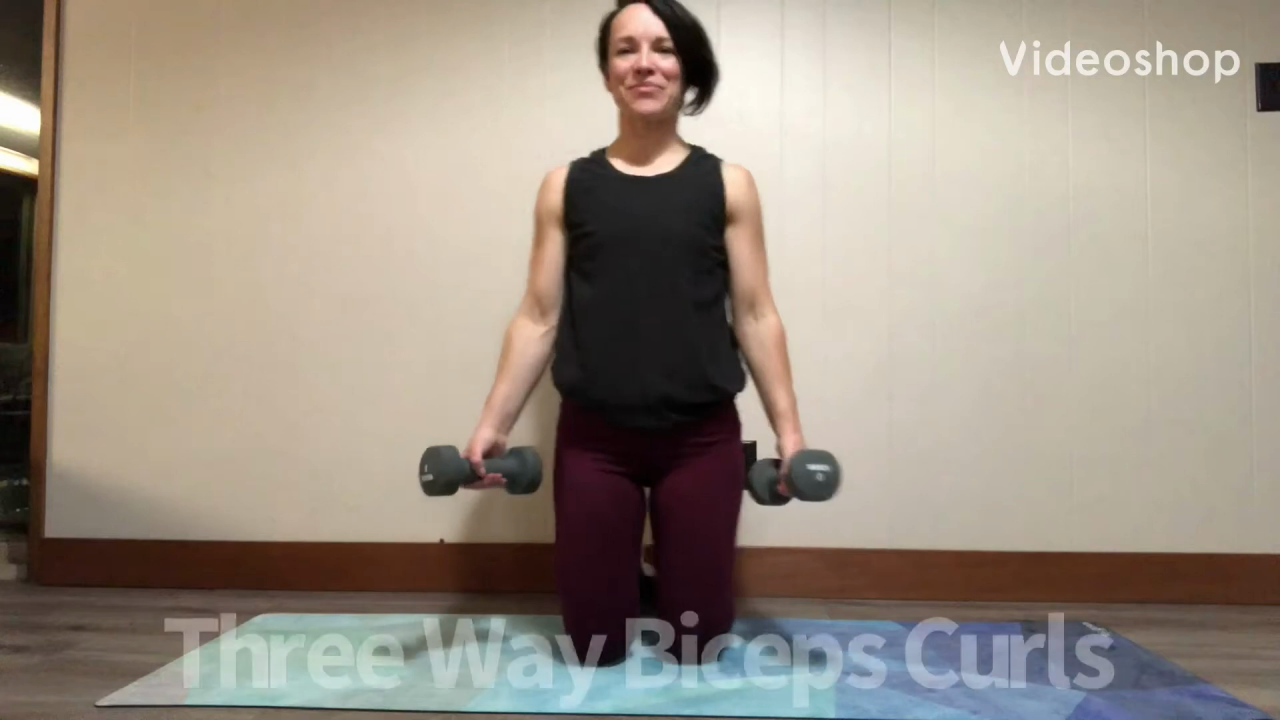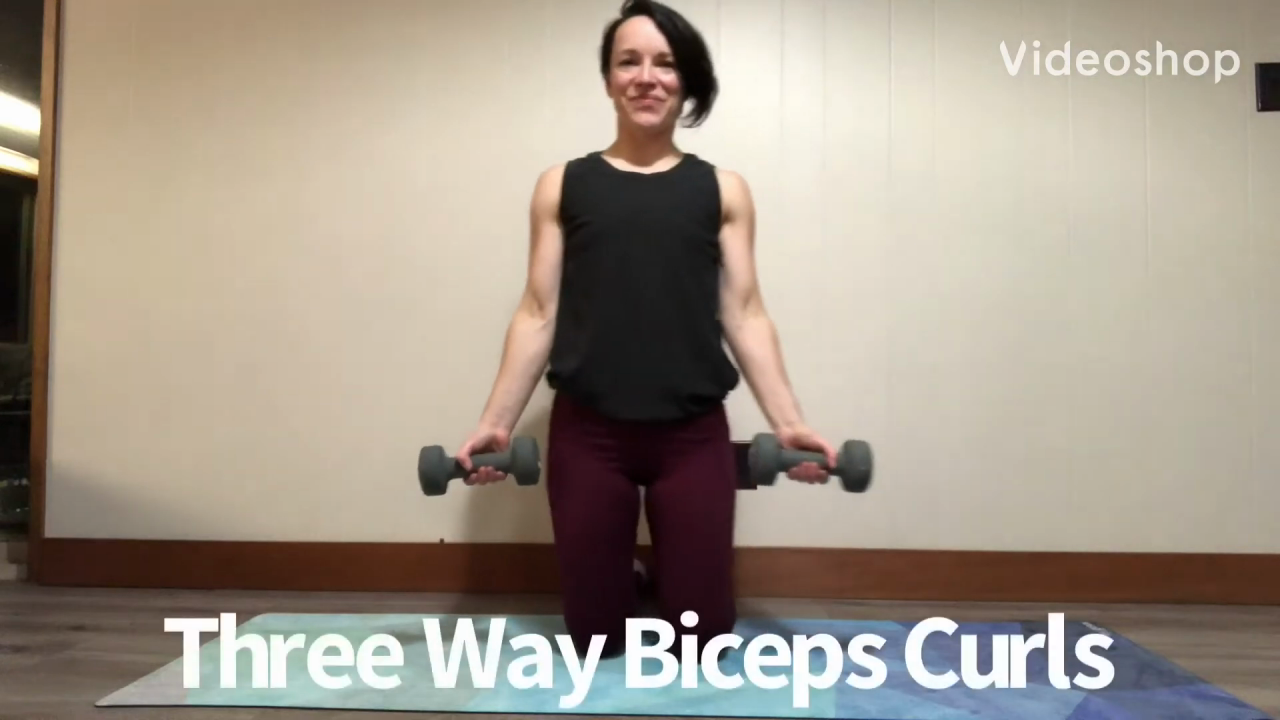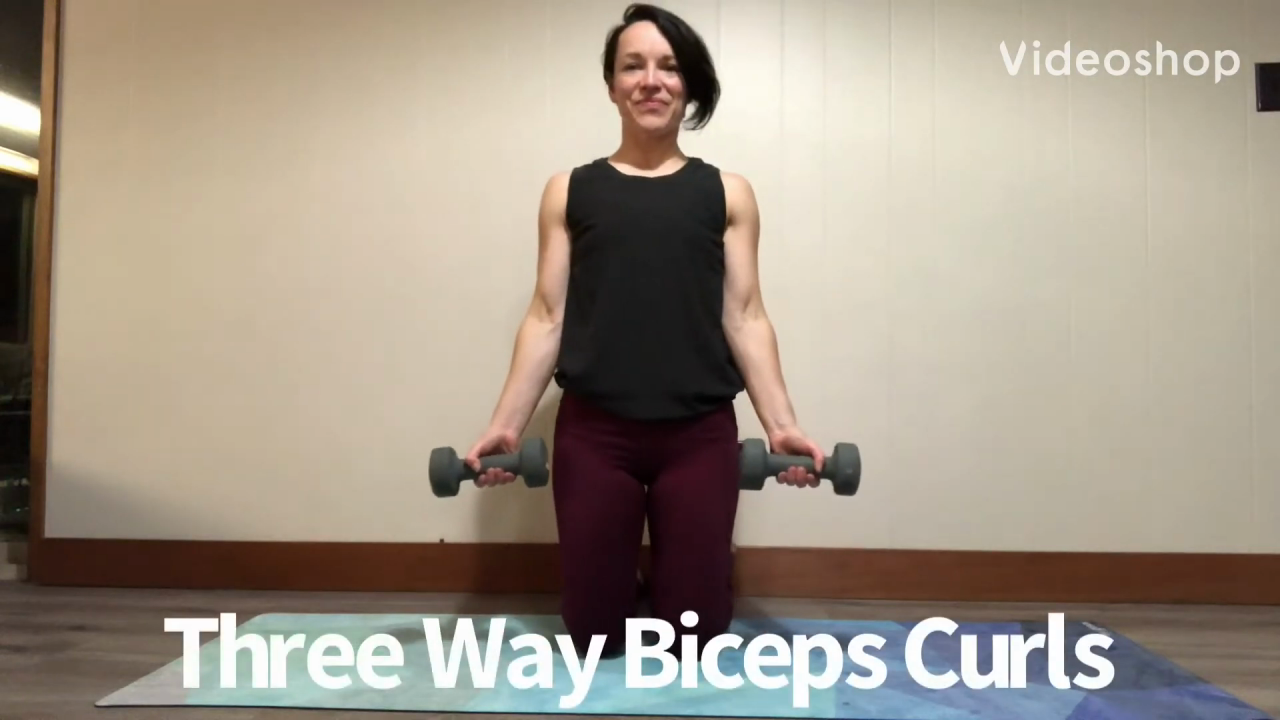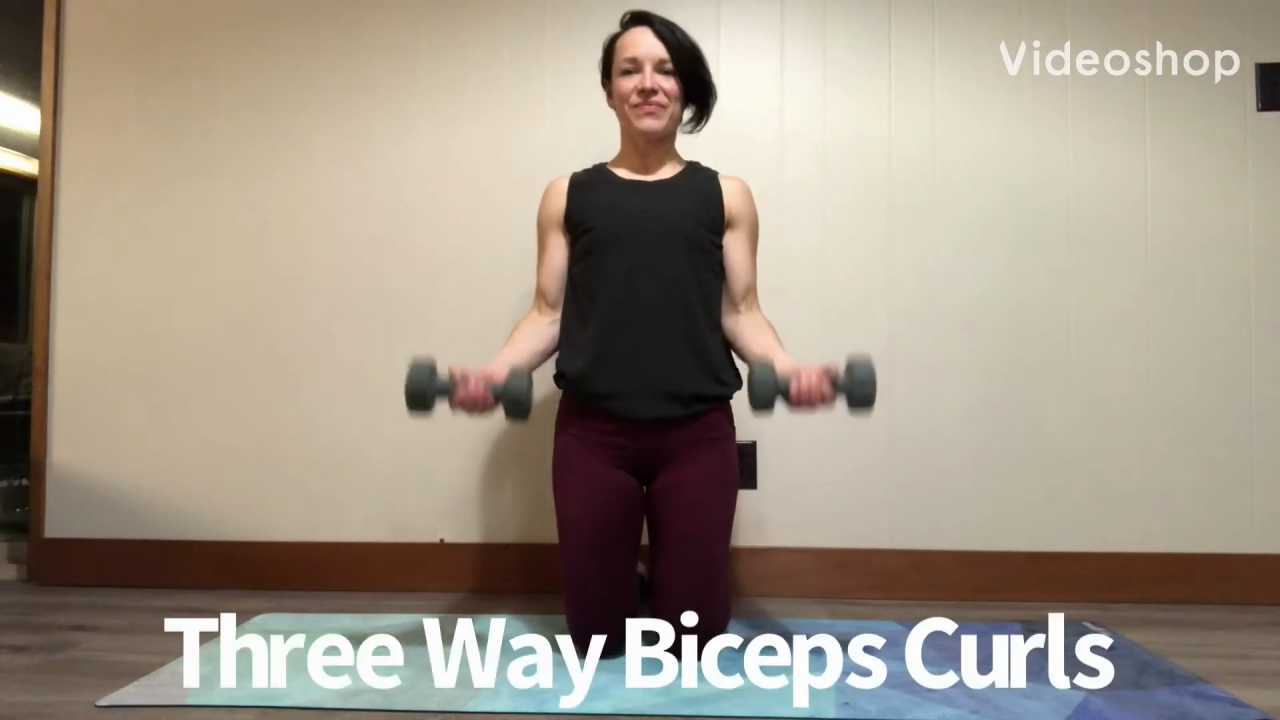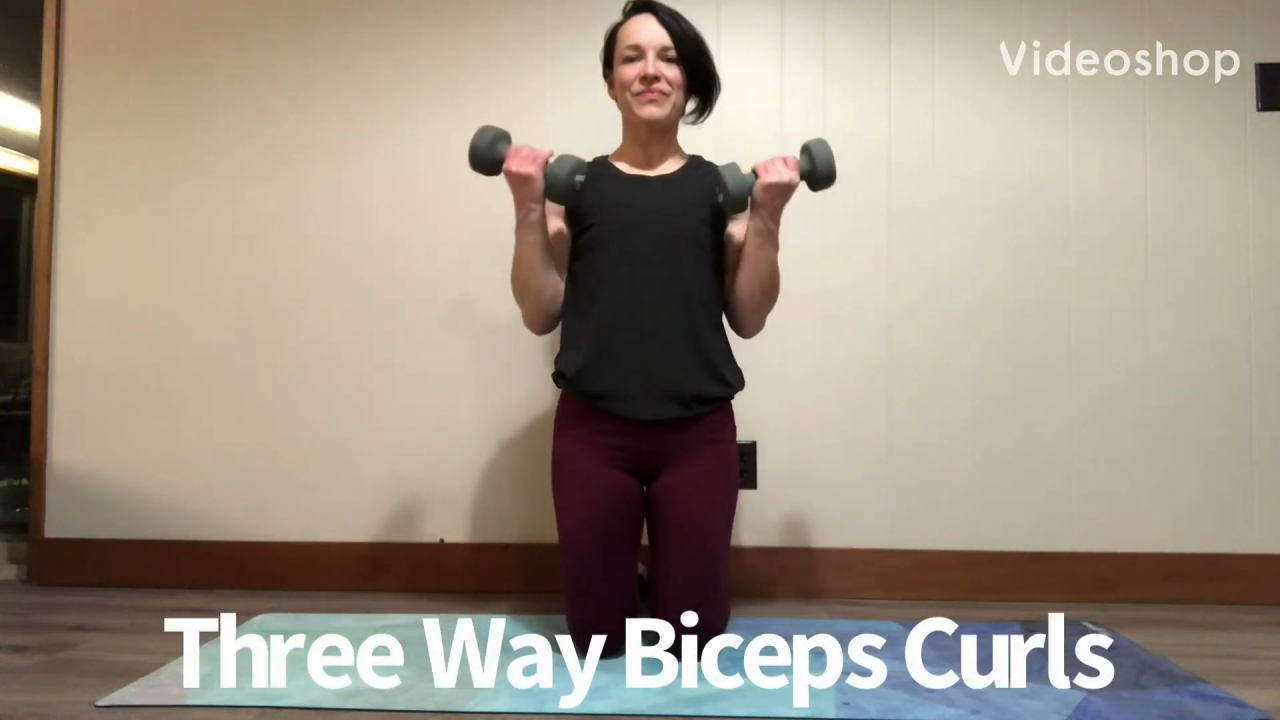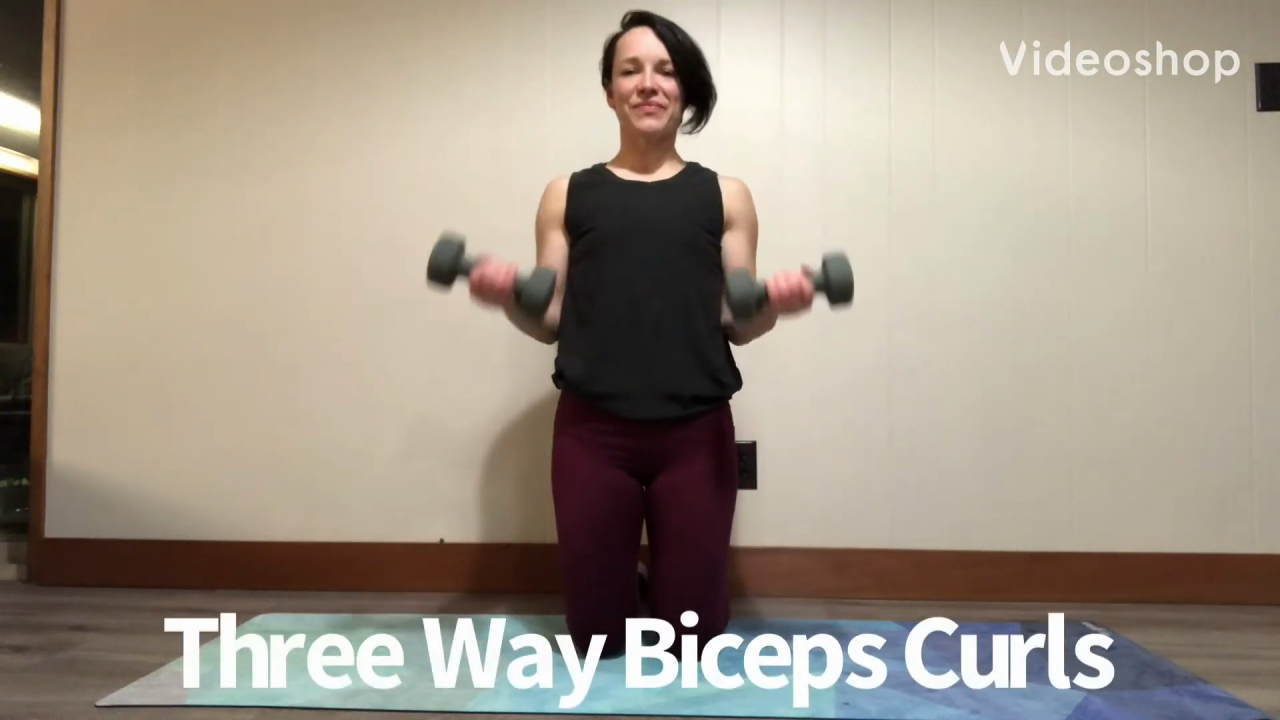
dt=0.7s
person 1, frame 1
left shoulder: (728, 185)
right shoulder: (566, 187)
left elbow: (755, 315)
right elbow: (539, 317)
left wrist: (788, 428)
right wrist: (493, 425)
left hip: (703, 437)
right hip: (593, 438)
left knee: (696, 636)
right knee: (597, 637)
left ankle: (666, 580)
right ankle: (631, 580)
person 1, frame 2
left shoulder: (722, 190)
right shoulder: (562, 185)
left elbow: (744, 314)
right elbow: (538, 314)
left wrist: (788, 422)
right wrist: (496, 422)
left hip: (694, 435)
right hip: (586, 433)
left knee: (699, 630)
right knee: (597, 634)
left ankle: (666, 579)
right ankle: (626, 582)
person 1, frame 3
left shoulder: (727, 193)
right shoulder: (569, 192)
left elbow: (745, 317)
right elbow: (546, 318)
left wrist: (781, 425)
right wrist: (506, 426)
left hip: (700, 434)
right hip: (593, 433)
left knee: (695, 632)
right knee: (594, 633)
left ankle: (664, 590)
right ankle: (625, 590)
person 1, frame 4
left shoulder: (726, 195)
right shoulder: (568, 194)
left elbow: (739, 312)
right elbow: (548, 313)
left wrist: (789, 370)
right wrist: (495, 372)
left hip: (698, 433)
right hip: (592, 432)
left knee: (695, 633)
right knee: (595, 632)
left ankle: (664, 584)
right ankle: (629, 584)
person 1, frame 5
left shoulder: (726, 187)
right shoulder: (572, 185)
left elbow: (749, 319)
right elbow: (539, 315)
left wrist: (766, 215)
right wrist: (529, 206)
left hip: (698, 432)
right hip: (592, 430)
left knee: (694, 634)
right knee: (596, 634)
left ankle: (658, 582)
right ankle: (627, 584)
person 1, frame 6
left shoulder: (725, 195)
right shoulder: (568, 194)
left elbow: (736, 325)
right elbow: (551, 322)
left wrist: (773, 305)
right wrist: (509, 299)
left hip: (696, 433)
right hip: (592, 431)
left knee: (694, 634)
right knee: (595, 635)
left ankle: (663, 584)
right ankle: (628, 587)
